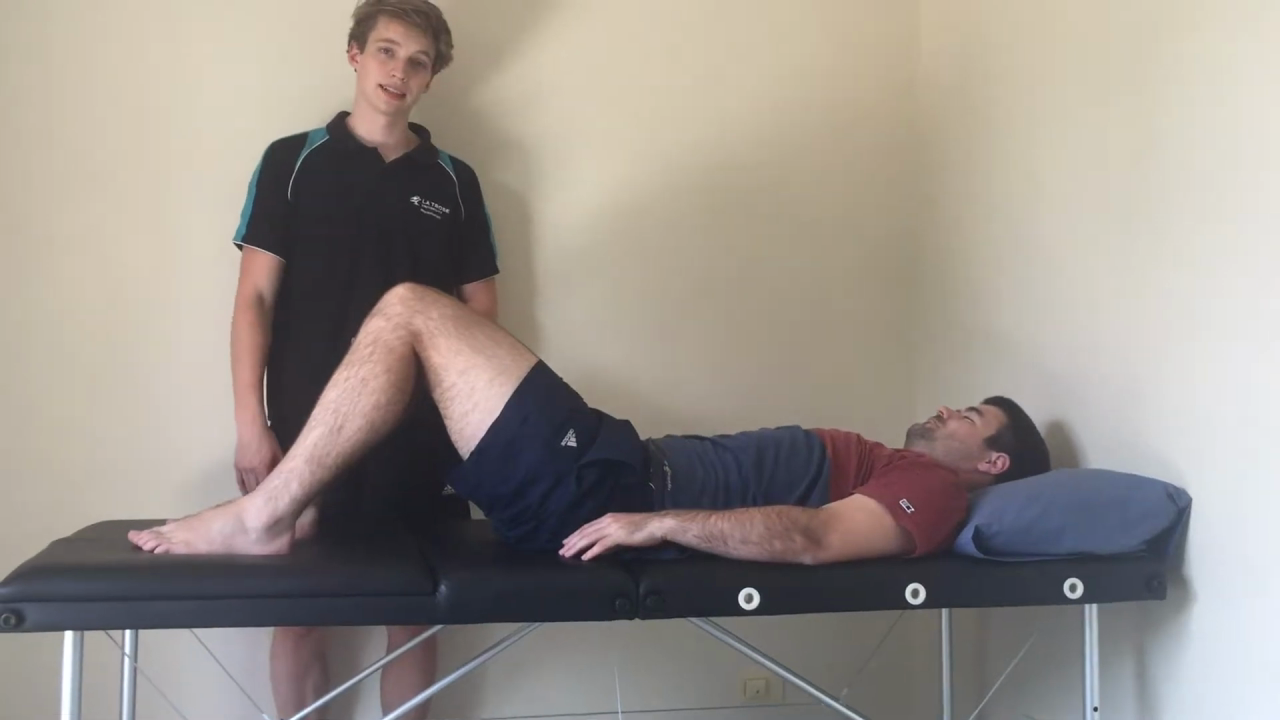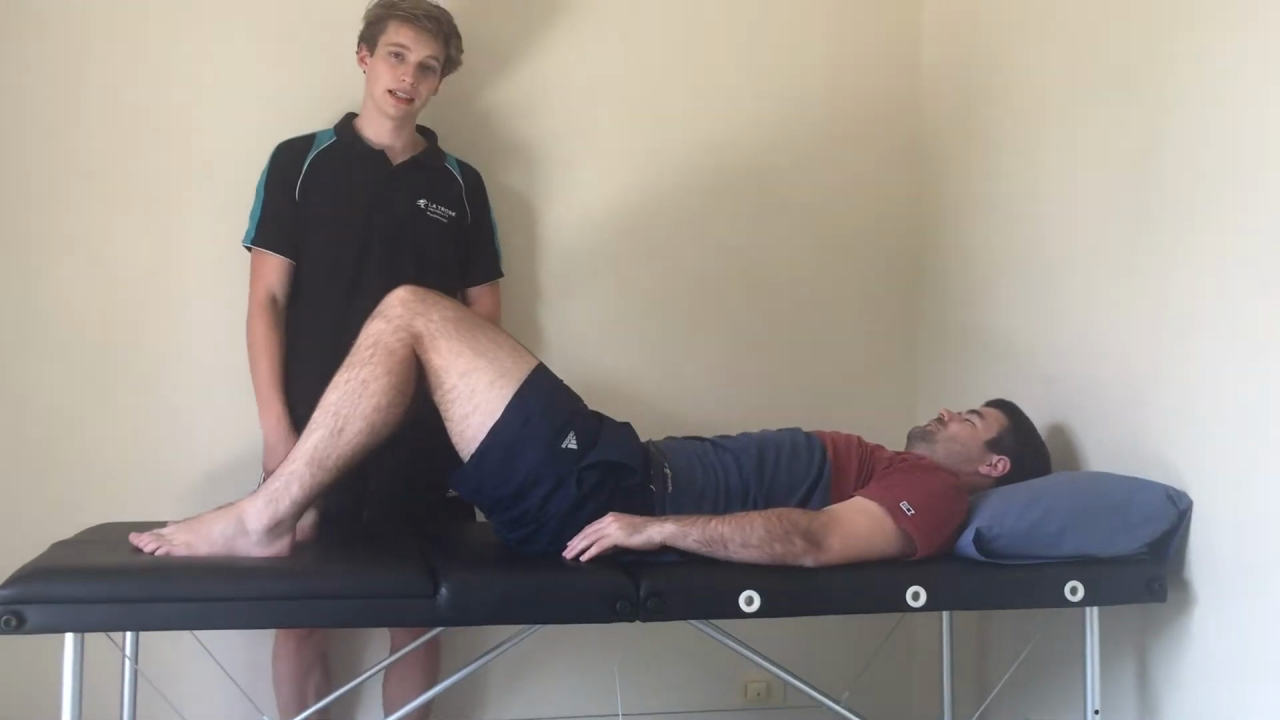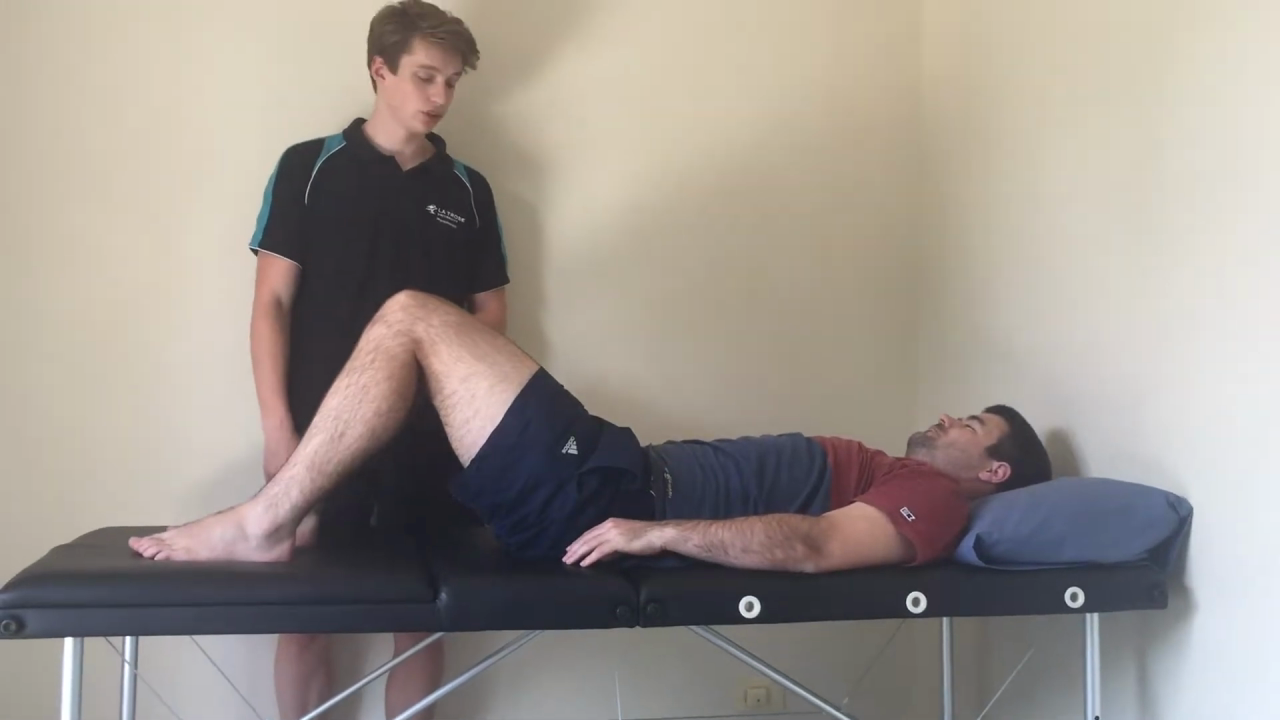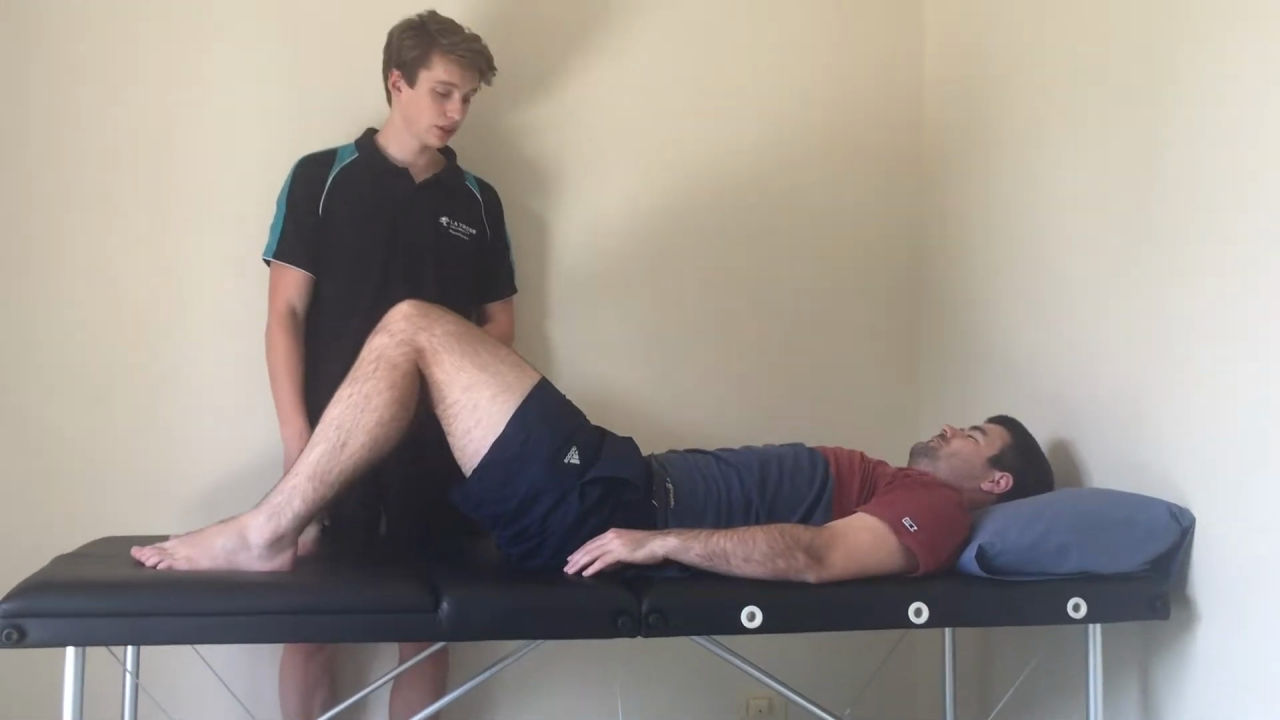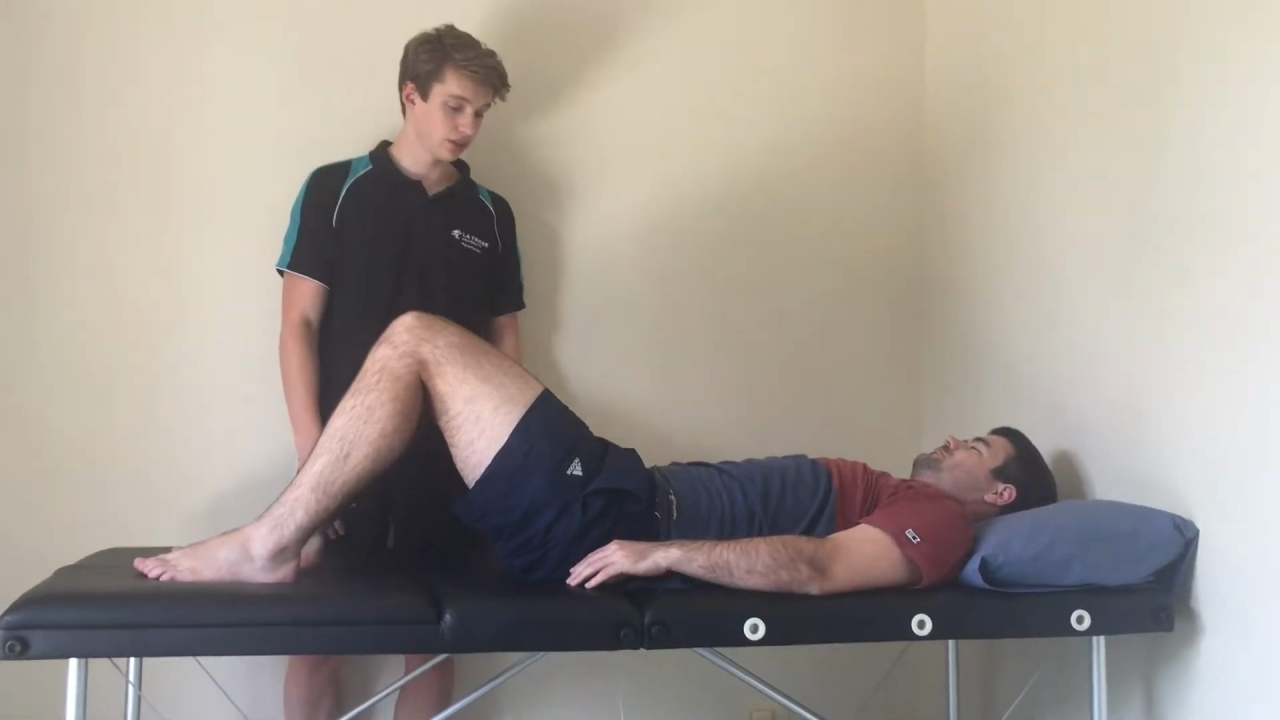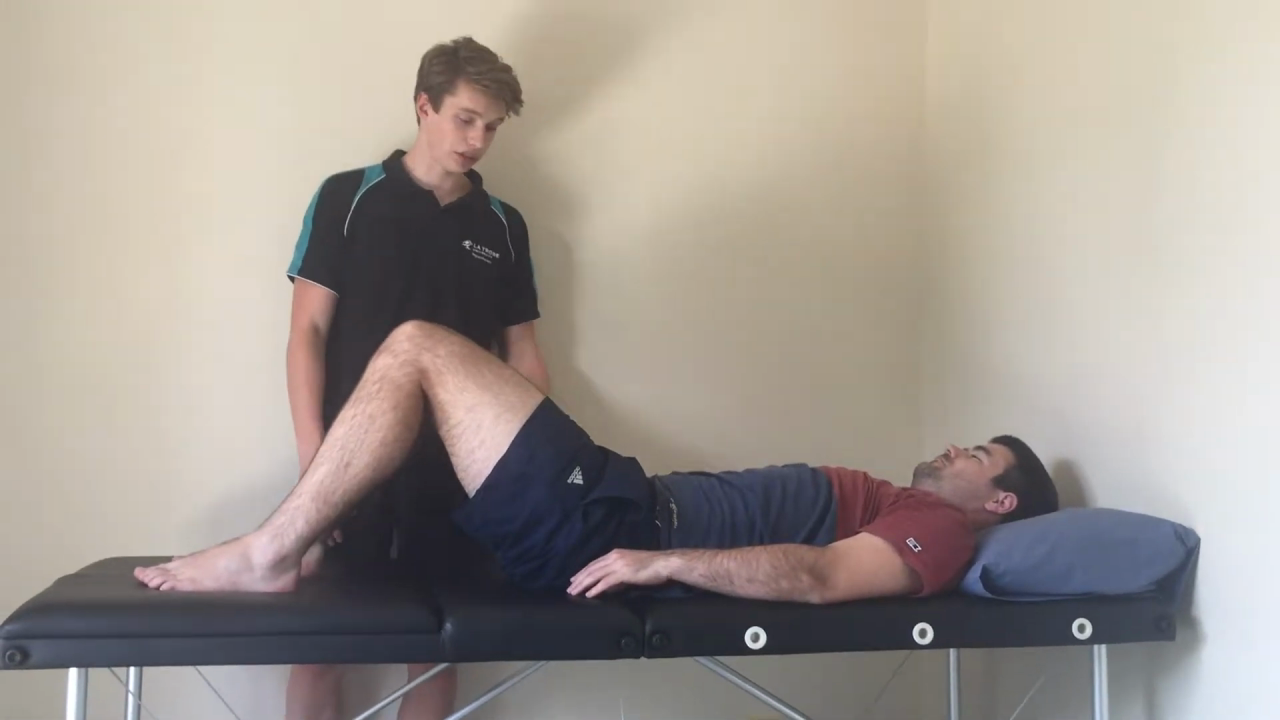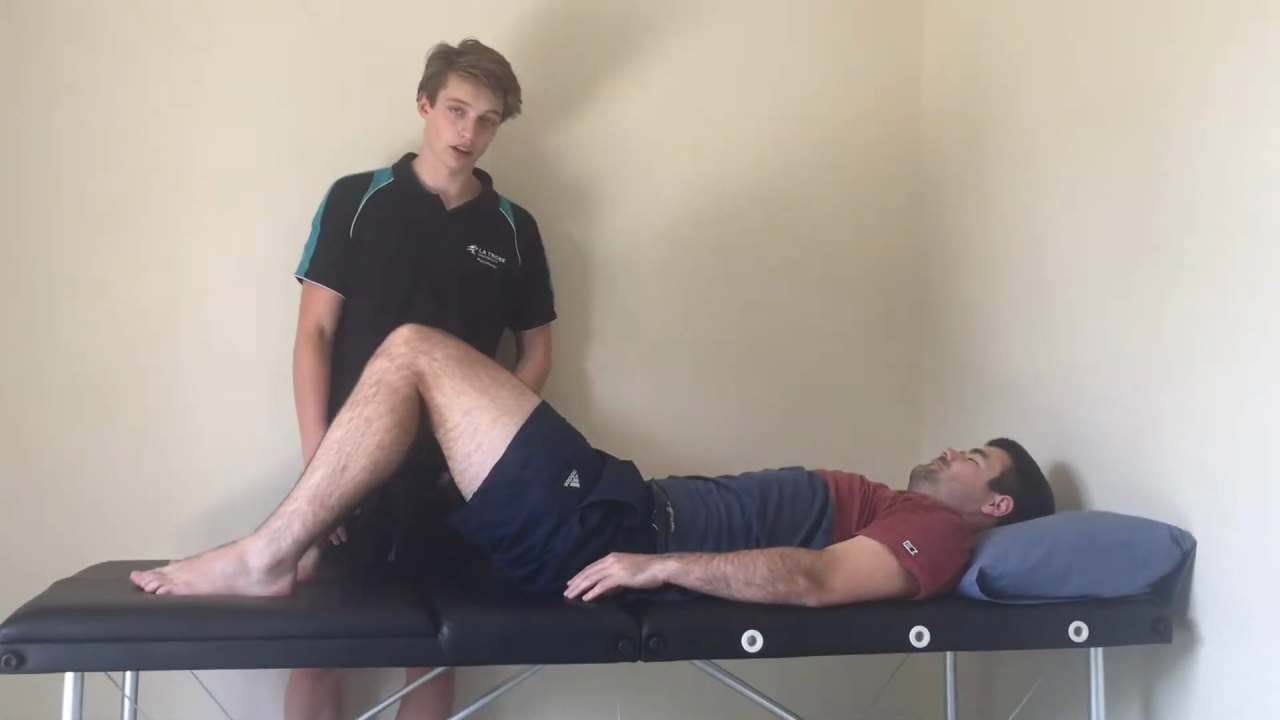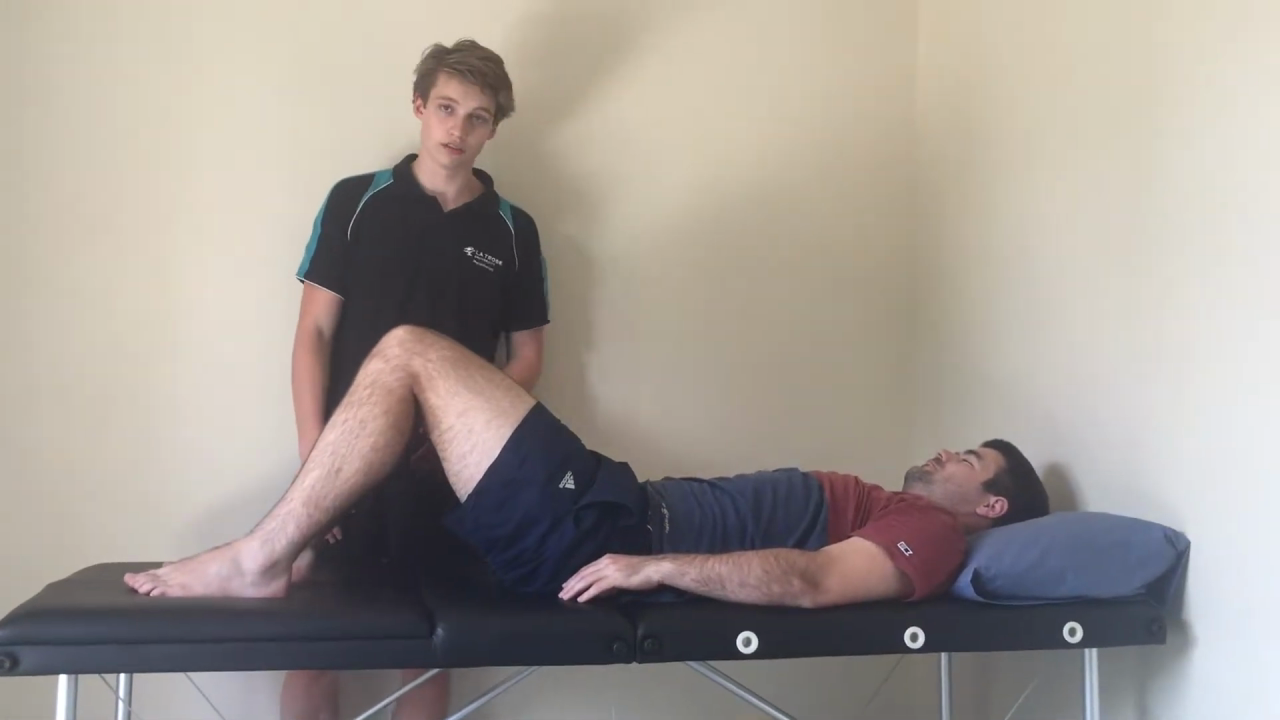
dt=0.3s
person 1, frame 1
left shoulder: (929, 491)
right shoulder: (888, 473)
left elbow: (810, 539)
left wrist: (655, 523)
left hip: (605, 493)
right hip: (627, 474)
left knee: (411, 310)
right knee: (415, 319)
left ankle: (263, 516)
right ankle: (285, 507)
person 1, frame 2
left shoulder: (931, 496)
right shoulder: (887, 471)
left elbow: (810, 541)
left wrist: (657, 527)
left hip: (608, 493)
right hip: (627, 475)
left knee: (411, 312)
right knee: (422, 324)
left ankle: (263, 519)
right ankle: (281, 511)
person 1, frame 3
left shoulder: (930, 501)
right shoulder: (889, 480)
left elbow: (810, 547)
left wrist: (656, 532)
left hip: (606, 499)
right hip: (627, 479)
left knee: (412, 316)
right knee: (419, 329)
left ankle: (265, 522)
right ankle: (291, 515)
person 1, frame 4
left shoulder: (934, 512)
right shoulder: (888, 487)
left elbow: (813, 557)
left wrist: (659, 540)
left hip: (609, 508)
right hip: (631, 491)
left knee: (414, 327)
right knee: (423, 337)
left ankle: (267, 531)
right ankle: (284, 524)
person 1, frame 5
left shoulder: (937, 523)
right shoulder: (894, 500)
left elbow: (814, 569)
left wrist: (662, 551)
left hip: (612, 520)
right hip: (634, 501)
left knee: (418, 338)
right knee: (424, 352)
left ankle: (269, 543)
right ankle: (287, 537)
person 1, frame 6
left shoulder: (937, 532)
right shoulder: (892, 508)
left elbow: (816, 578)
left wrist: (659, 561)
left hip: (613, 530)
right hip: (633, 510)
left knee: (417, 347)
right knee: (426, 354)
left ankle: (269, 553)
right ankle: (282, 547)
person 1, frame 7
left shoulder: (935, 535)
right shoulder: (890, 512)
left elbow: (813, 580)
left wrist: (661, 564)
left hip: (608, 532)
right hip: (632, 514)
left knee: (415, 349)
right knee: (420, 361)
left ankle: (266, 556)
right ankle: (286, 546)
person 1, frame 8
left shoulder: (928, 536)
right shoulder: (883, 513)
left elbow: (809, 583)
left wrist: (653, 566)
left hip: (605, 535)
right hip: (625, 513)
left knee: (409, 352)
right knee: (417, 361)
left ankle: (260, 559)
right ankle: (280, 550)
person 2, frame 1
left shoulder: (453, 180)
right shoulder: (292, 161)
left elbow: (481, 306)
right elbow: (255, 298)
right wrist: (251, 422)
left hip: (421, 429)
right hip: (310, 425)
person 2, frame 2
left shoulder: (459, 183)
right shoulder: (299, 163)
left elbow: (485, 308)
right elbow: (267, 301)
right wrist: (277, 426)
left hip: (425, 432)
right hip: (318, 428)
person 2, frame 3
left shoulder: (466, 189)
right shoulder: (309, 168)
left elbow: (491, 314)
right elbow: (272, 304)
right wrist: (278, 429)
left hip: (432, 435)
person 2, frame 4
left shoulder: (477, 200)
right shoulder: (322, 178)
left elbow: (498, 321)
right elbow: (286, 315)
right wrist: (297, 440)
left hip: (440, 444)
person 2, frame 5
left shoulder: (490, 213)
right shoulder: (335, 189)
left elbow: (504, 337)
right elbow: (299, 326)
right wrist: (311, 451)
left hip: (450, 456)
person 2, frame 6
left shoulder: (502, 225)
right shoulder: (347, 198)
left elbow: (521, 348)
right elbow: (308, 333)
right wrist: (313, 458)
left hip: (456, 465)
person 2, frame 7
left shoulder: (513, 228)
right shoulder: (355, 200)
left elbow: (536, 350)
right elbow: (314, 334)
right wrist: (316, 458)
left hip: (454, 467)
person 2, frame 8
left shoulder: (512, 230)
right shoulder: (355, 202)
left elbow: (526, 356)
right elbow: (314, 333)
right wrist: (314, 456)
left hip: (449, 469)
